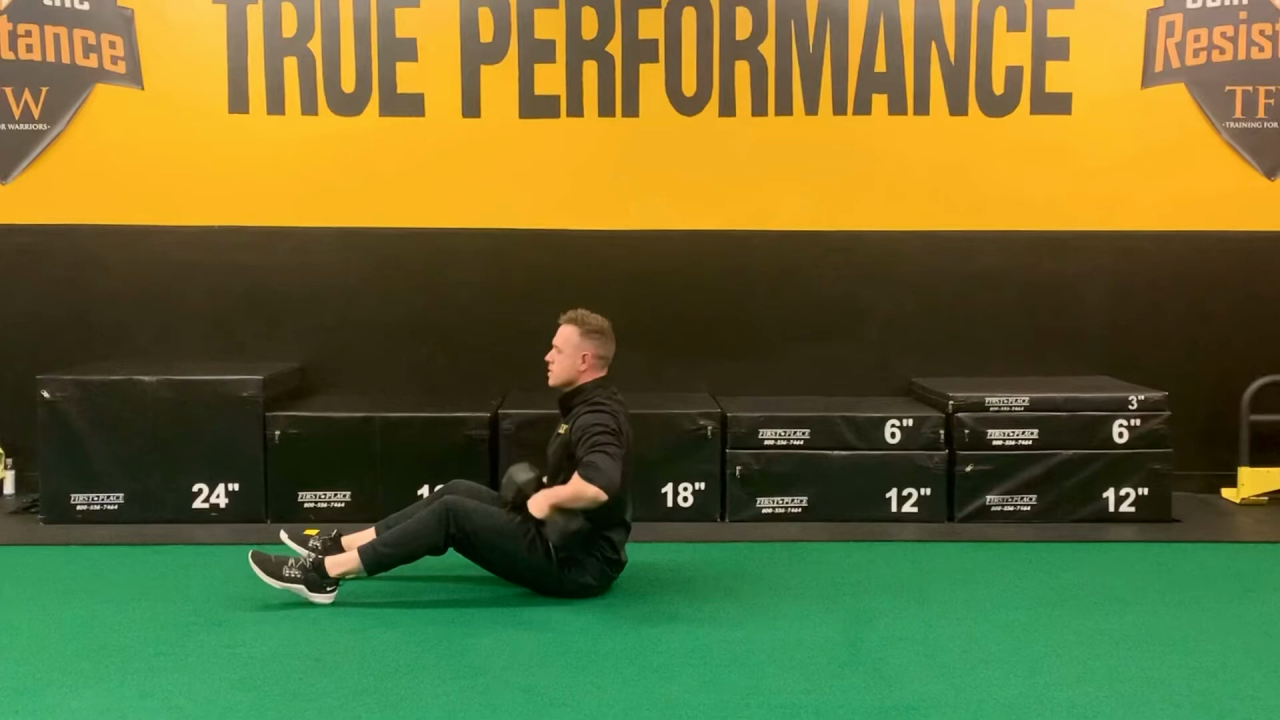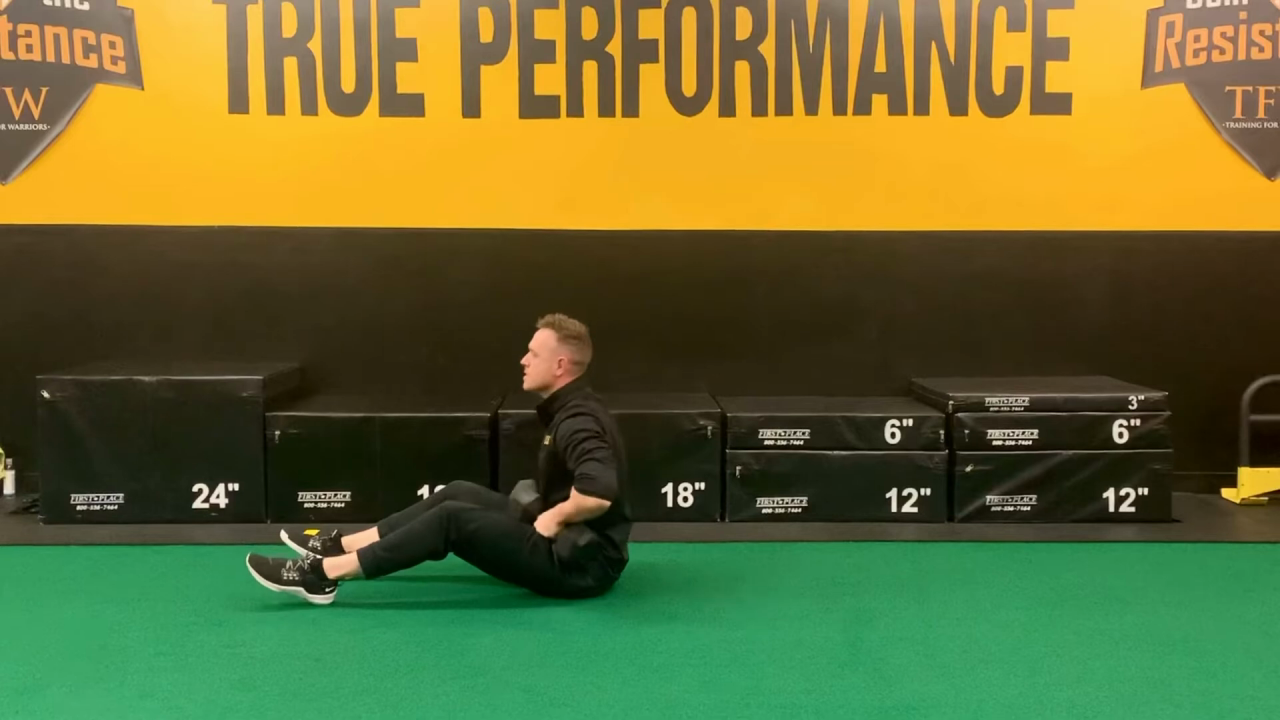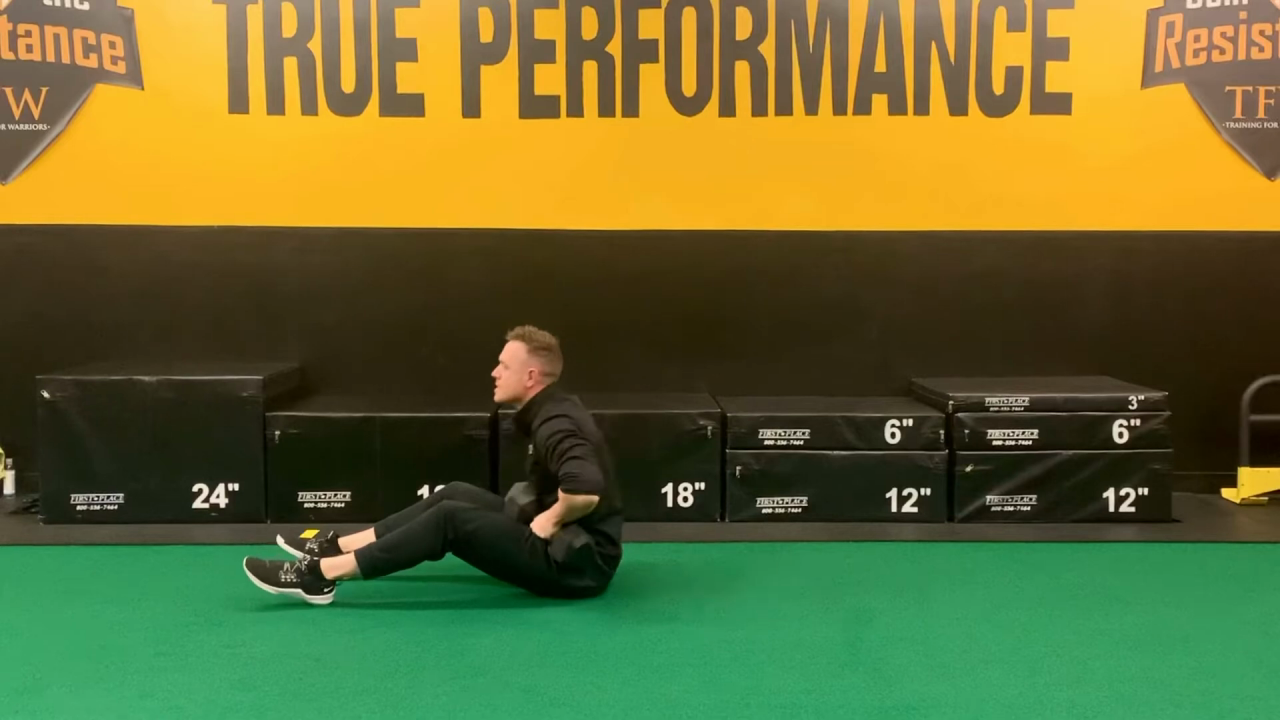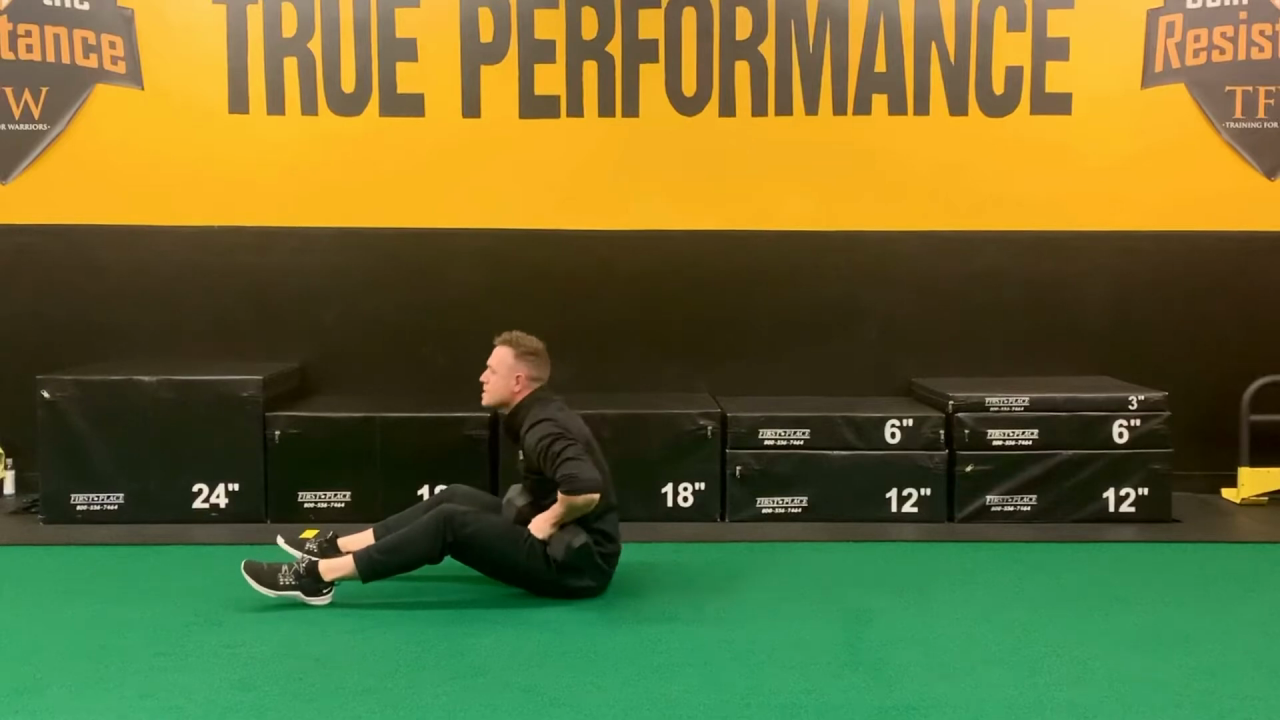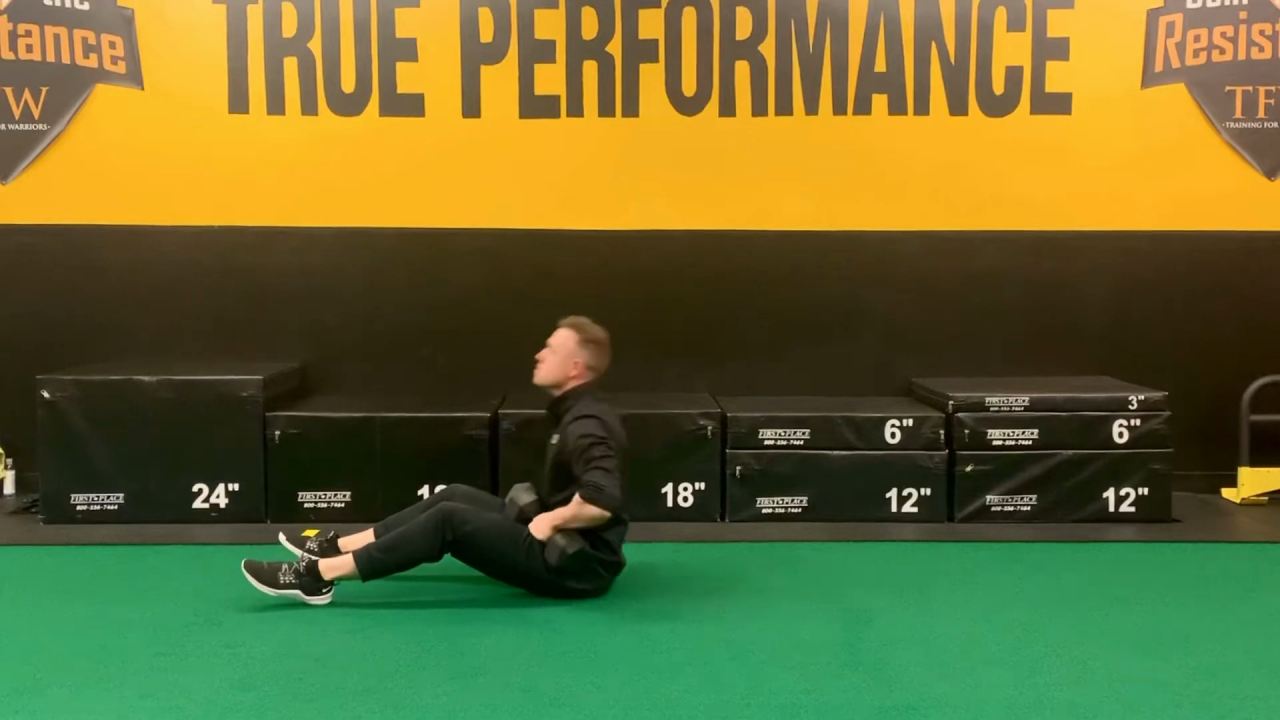
dt=0.2s
person 1, frame 1
left shoulder: (596, 418)
right shoulder: (592, 402)
left elbow: (600, 486)
left wrist: (547, 498)
right wrist: (546, 491)
left hip: (578, 565)
right hip: (571, 545)
left knee: (451, 514)
right knee: (459, 492)
left ankle: (323, 573)
right ankle: (340, 546)
person 1, frame 2
left shoulder: (577, 422)
right shoulder: (572, 404)
left elbow: (598, 493)
left wrist: (557, 518)
right wrist: (544, 510)
left hip: (578, 564)
right hip: (571, 545)
left knee: (452, 520)
right knee: (458, 494)
left ankle: (321, 574)
right ankle: (339, 546)
person 1, frame 3
left shoulder: (553, 427)
right shoulder: (554, 407)
left elbow: (586, 490)
left wrist: (553, 519)
right wrist: (538, 509)
left hip: (576, 564)
right hip: (570, 544)
left knee: (449, 519)
right knee: (456, 495)
left ankle: (318, 576)
right ankle: (337, 546)
person 1, frame 4
left shoulder: (541, 429)
right shoulder: (541, 413)
left elbow: (585, 489)
left wrist: (551, 520)
right wrist: (537, 512)
left hip: (576, 565)
left knee: (449, 523)
right knee: (456, 498)
left ankle: (318, 577)
right ankle: (335, 547)
person 1, frame 5
left shoulder: (586, 425)
right shoulder: (583, 411)
left elbow: (602, 502)
left wrist: (550, 521)
right wrist: (545, 511)
left hip: (576, 567)
left knee: (447, 522)
right knee: (455, 497)
left ankle: (317, 577)
right ankle: (333, 546)
